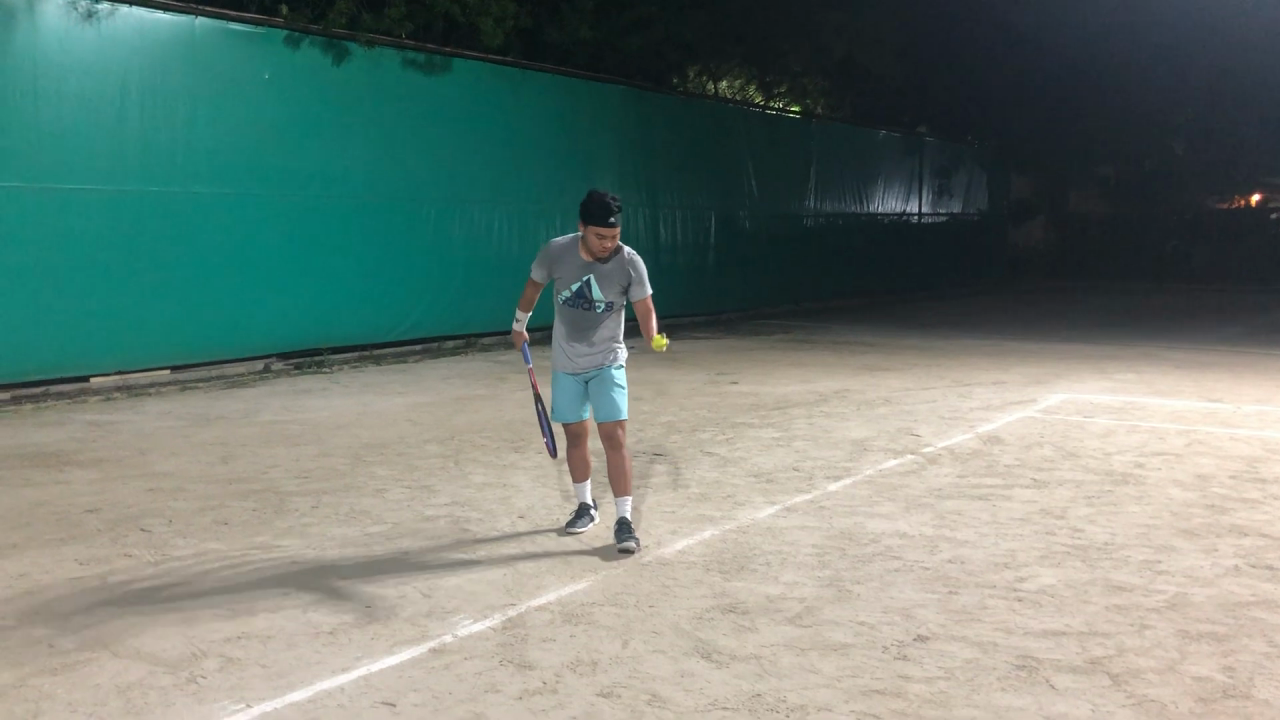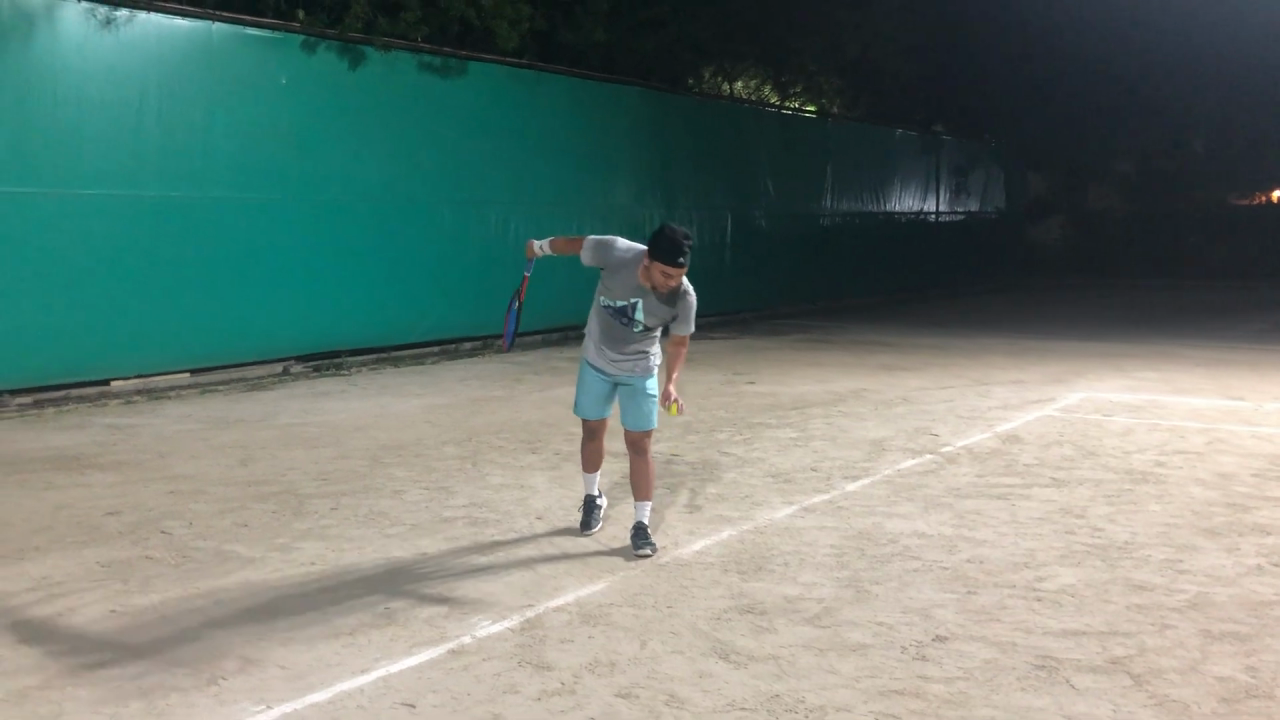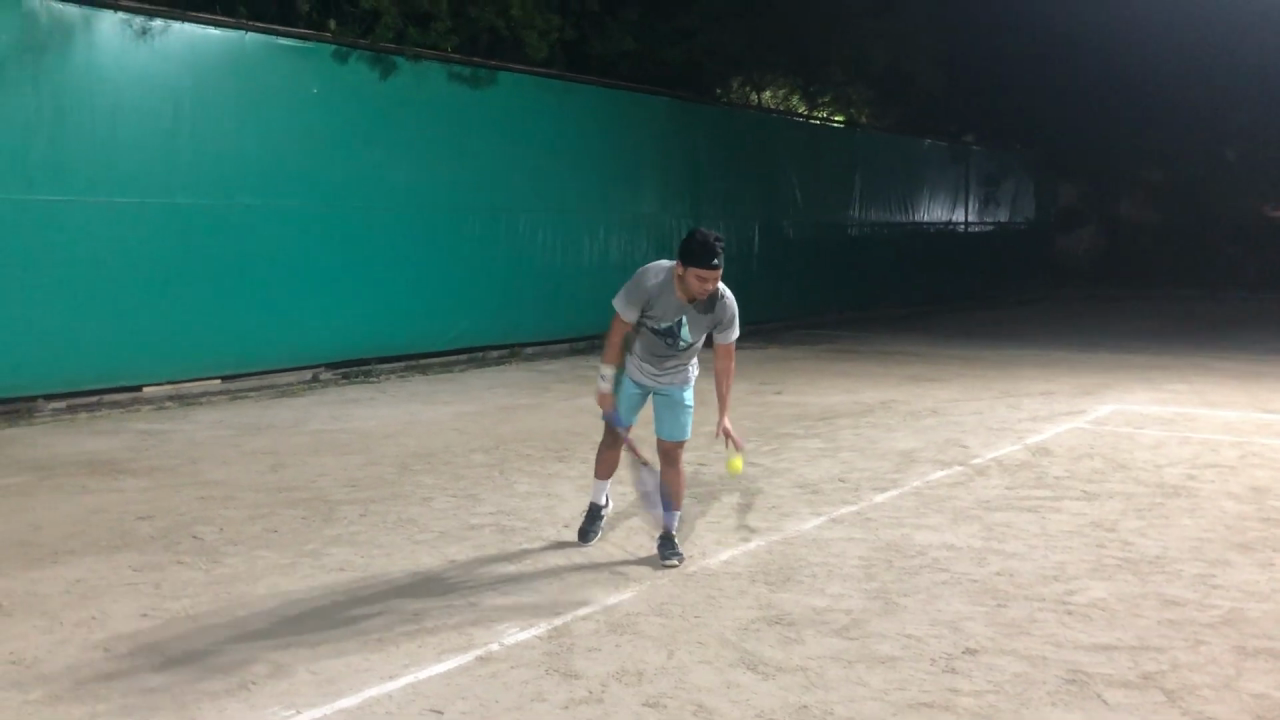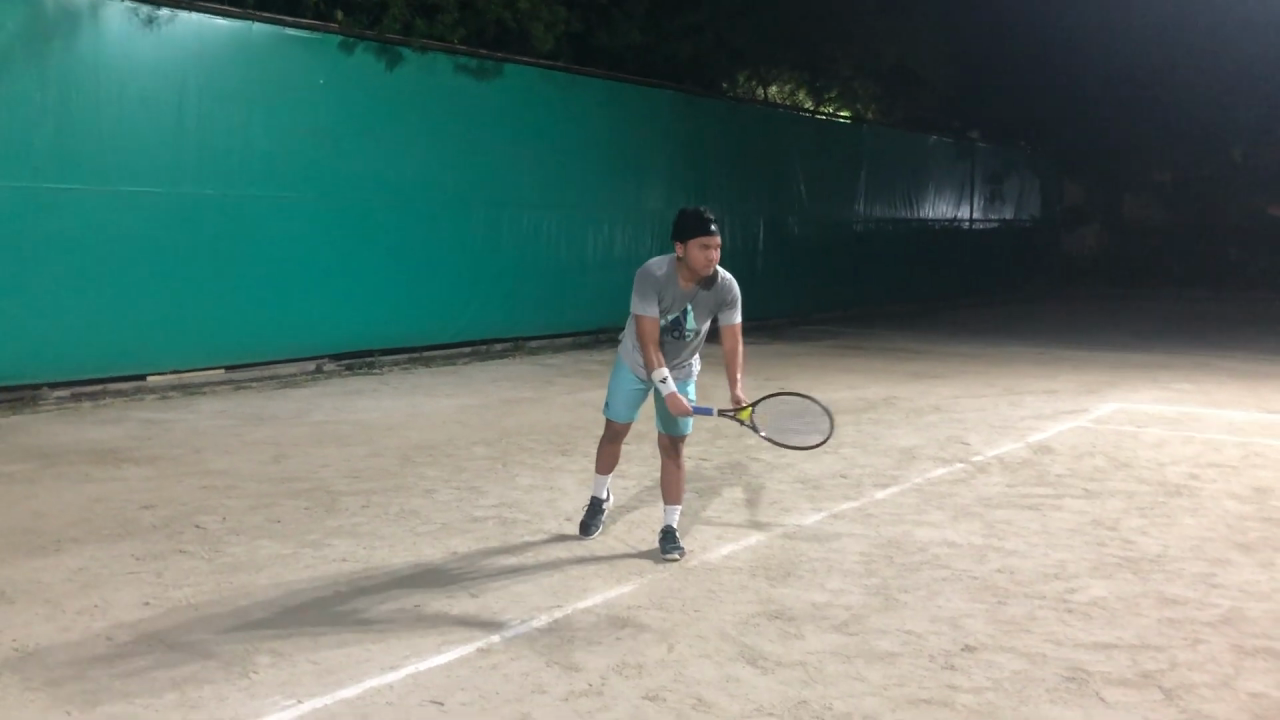
dt=0.5s
person 1, frame 1
left shoulder: (630, 263)
right shoulder: (555, 252)
left elbow: (645, 309)
right elbow: (533, 286)
left wrist: (652, 335)
right wrist: (519, 323)
left hip: (607, 363)
right hip: (566, 364)
left knee: (614, 437)
right knee: (575, 435)
left ankle: (624, 520)
right ankle: (586, 506)
person 1, frame 2
left shoulder: (684, 298)
right shoulder: (615, 253)
left elbow: (679, 343)
right elbow: (576, 244)
left wrist: (671, 383)
right wrist: (541, 247)
left hip: (640, 369)
right hip: (596, 359)
left knee: (639, 443)
right knee: (592, 430)
left ankle: (641, 524)
right ankle: (593, 498)
person 1, frame 3
left shoulder: (724, 304)
right shoulder: (647, 281)
left elbow: (725, 359)
right elbow: (618, 333)
left wrist: (723, 415)
right wrist: (605, 382)
left hip: (678, 380)
right hip: (633, 370)
left knee: (672, 454)
right knee: (613, 437)
left ankle: (668, 534)
right ankle: (598, 504)
person 1, frame 4
left shoulder: (725, 287)
right shoulder: (651, 275)
left elbow: (732, 341)
right elbow: (649, 343)
left wrist: (735, 387)
right wrist: (667, 392)
left hip: (681, 372)
right hip: (635, 364)
left knee: (672, 448)
right knee: (614, 432)
left ankle: (670, 528)
right ankle: (600, 498)
